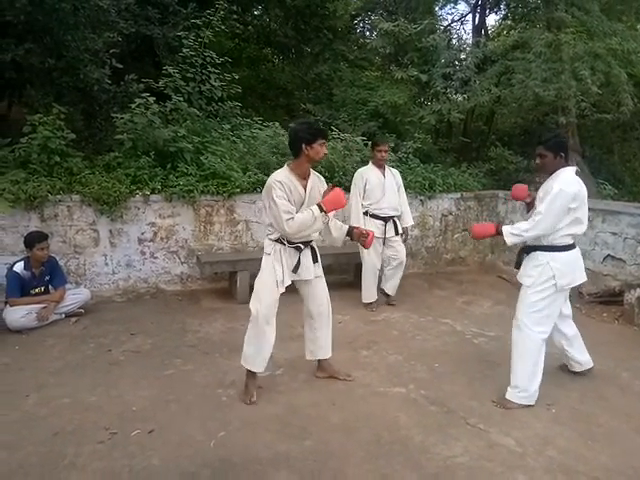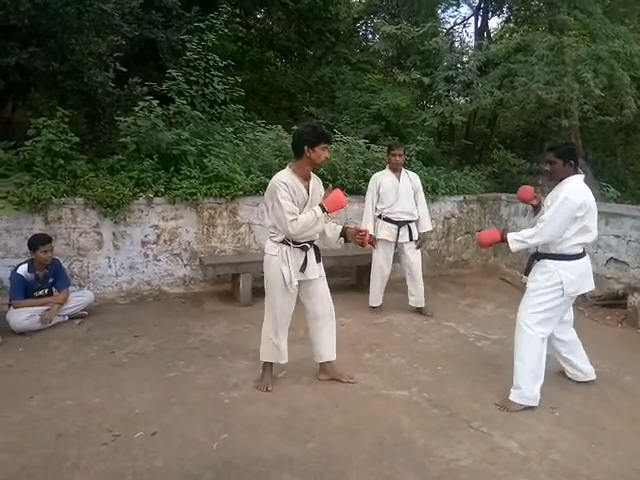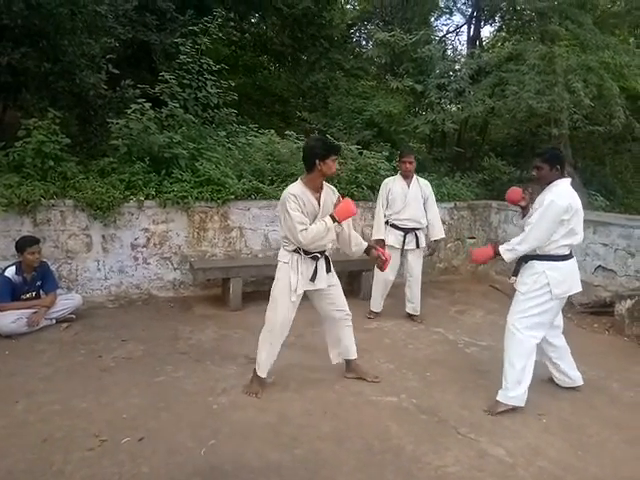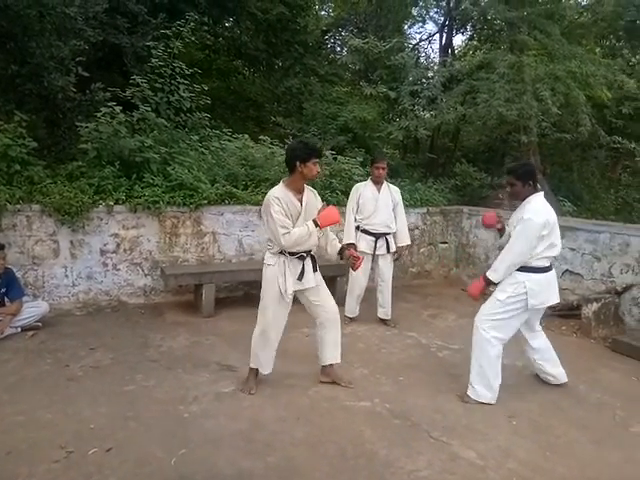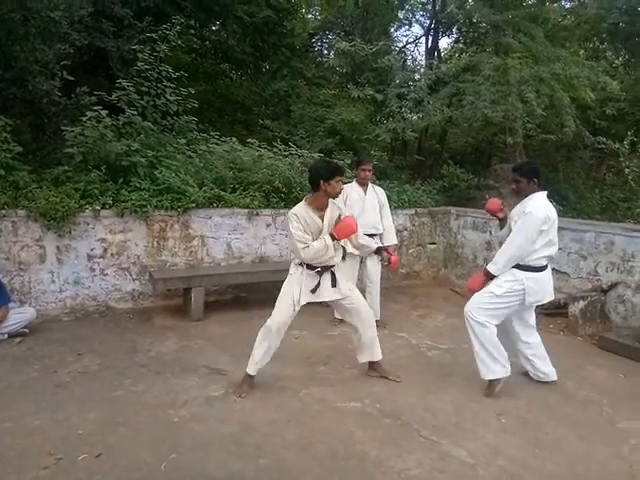
dt=0.4s
person 1, frame 1
left shoulder: (319, 181)
right shoulder: (277, 182)
left elbow: (325, 222)
right elbow: (289, 226)
left wrist: (350, 232)
right wrist: (320, 207)
left hip: (307, 253)
right hip: (279, 254)
left knee: (320, 308)
right knee: (262, 312)
left ankle: (323, 364)
right ankle: (252, 376)
person 1, frame 2
left shoulder: (316, 183)
right shoulder: (281, 183)
right elbow: (292, 227)
left wrist: (345, 233)
right wrist: (323, 208)
left hip: (309, 254)
right hip: (282, 255)
left knee: (322, 309)
right knee: (278, 315)
left ankle: (326, 366)
right ankle: (268, 368)
person 1, frame 3
left shoulder: (331, 192)
right shoulder: (292, 195)
left elbow: (344, 230)
right elbow: (303, 237)
left wrist: (369, 249)
right wrist: (333, 217)
left hip: (321, 263)
right hip: (294, 264)
left knee: (340, 314)
right knee: (277, 321)
left ankle: (351, 365)
right ankle: (259, 375)
person 1, frame 4
left shoulder: (312, 195)
right shoulder: (275, 198)
left elbow: (323, 232)
right elbow: (286, 240)
left wrist: (343, 251)
right wrist: (315, 223)
left hip: (307, 264)
right hip: (280, 266)
left knee: (328, 313)
right knee: (270, 322)
left ankle: (328, 369)
right ankle: (254, 373)
person 1, frame 5
left shoulder: (336, 208)
right shoulder: (297, 215)
left elbow: (354, 235)
right elbow: (305, 253)
left wrist: (378, 249)
right wrist: (333, 236)
left hip: (331, 276)
right hip: (303, 276)
left knee: (363, 314)
right knee: (276, 323)
left ankle: (374, 364)
right ankle: (249, 375)
person 2, frame 1
left shoulder: (562, 185)
right shoulder: (561, 182)
left elbow: (540, 225)
left wrist: (501, 230)
right wrist: (533, 206)
left hip: (551, 262)
right hip: (554, 258)
left knee: (528, 323)
right knee: (557, 315)
left ankle: (522, 394)
right ankle: (579, 362)
person 2, frame 2
left shoulder: (571, 194)
right shoulder: (570, 189)
left elbow: (545, 233)
left wrist: (505, 238)
right wrist: (539, 209)
left hip: (559, 269)
right hip: (564, 266)
left knee: (530, 324)
right knee: (557, 323)
left ankle: (524, 394)
right ankle: (581, 371)
person 2, frame 3
left shoulder: (556, 197)
right shoulder: (561, 193)
left elbow: (533, 238)
left wrist: (496, 251)
right wrist: (527, 209)
left hip: (546, 271)
right hip: (556, 268)
left knee: (520, 327)
right knee: (547, 326)
left ankle: (511, 396)
right ankle: (568, 377)
person 2, frame 4
left shoulder: (533, 213)
right shoulder: (535, 207)
left elbow: (516, 253)
left wrist: (487, 279)
right wrist: (504, 230)
left hip: (525, 282)
right hip: (536, 278)
left knee: (486, 326)
right knee: (530, 328)
left ankle: (482, 392)
right ankle: (553, 374)
person 2, frame 5
left shoulder: (535, 209)
right shoulder: (533, 204)
left elbow: (516, 247)
right elbow: (516, 237)
left wrist: (487, 272)
right wrist: (505, 220)
left hip: (522, 278)
right hip: (526, 275)
left knee: (476, 311)
right knee: (521, 326)
left ankle: (496, 371)
right ankle: (543, 372)
person 3, frame 1
left shoulder: (394, 174)
right shoulder: (362, 173)
left elbow: (402, 199)
right elbow: (356, 201)
left wrist: (405, 224)
right wrist: (359, 227)
left hip: (392, 224)
right hip: (372, 224)
left knee: (399, 258)
right knee: (372, 263)
left ankle: (387, 290)
right ankle: (370, 298)
person 3, frame 2
left shoulder: (413, 178)
right shoulder: (378, 178)
left elbow: (421, 204)
right elbow: (370, 205)
left wrist: (423, 230)
right wrist: (369, 231)
left hip: (409, 229)
right hip: (386, 228)
left knee: (414, 267)
right knee: (381, 268)
left ankle: (418, 303)
right ankle: (375, 302)
person 3, frame 3
left shoulder: (424, 185)
right shoulder: (388, 183)
left elbow: (432, 212)
right elbow: (380, 210)
left wrist: (434, 238)
right wrist: (379, 236)
left hip: (415, 236)
right hip: (393, 234)
left knee: (414, 275)
right knee: (384, 273)
left ankle: (413, 310)
right ankle: (375, 308)
person 3, frame 4
left shoulder: (394, 191)
right shoulder: (359, 188)
left elbow: (400, 218)
right elbow: (350, 215)
left wrist: (401, 244)
right wrist: (350, 241)
left hip: (386, 241)
right hip: (364, 240)
left knee: (385, 279)
right knee: (358, 279)
left ankle: (385, 315)
right ankle: (350, 313)
person 3, frame 5
left shoulder: (379, 192)
right shoulder: (345, 190)
left elbow: (386, 219)
left wrist: (387, 244)
left hip: (373, 242)
left knee: (373, 280)
right knee: (346, 280)
left ankle: (374, 316)
right ankle: (340, 314)
